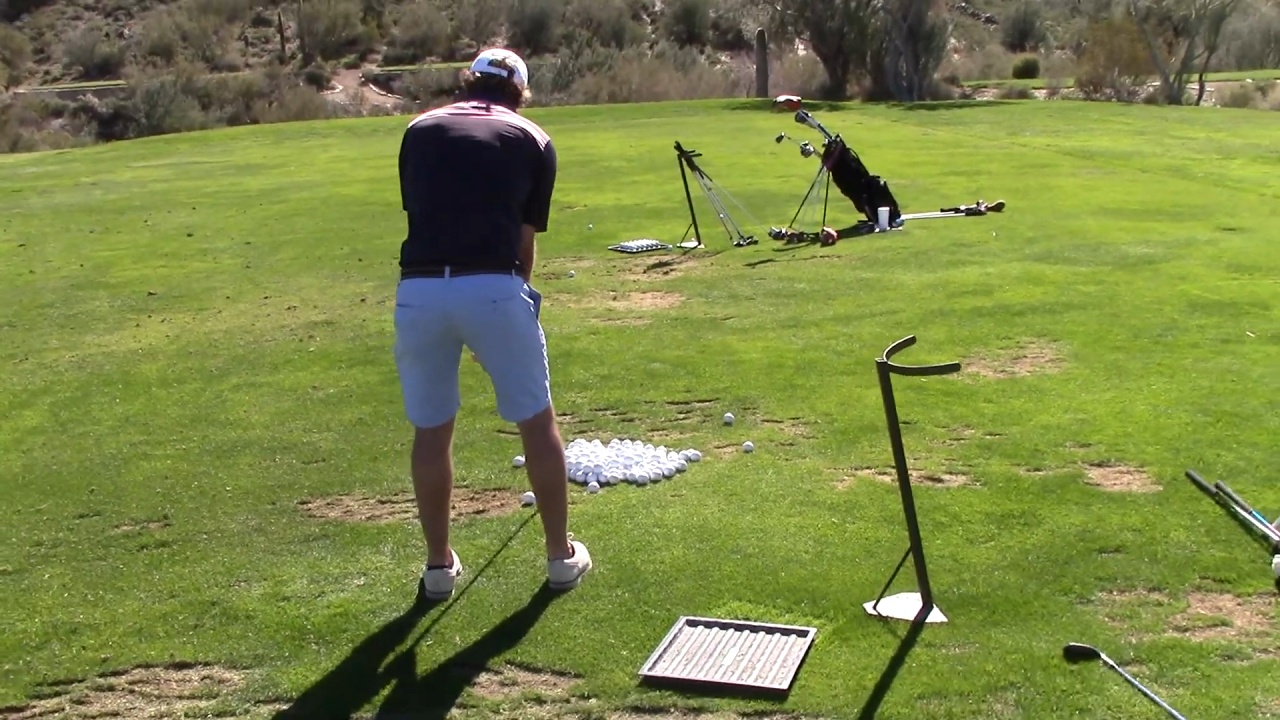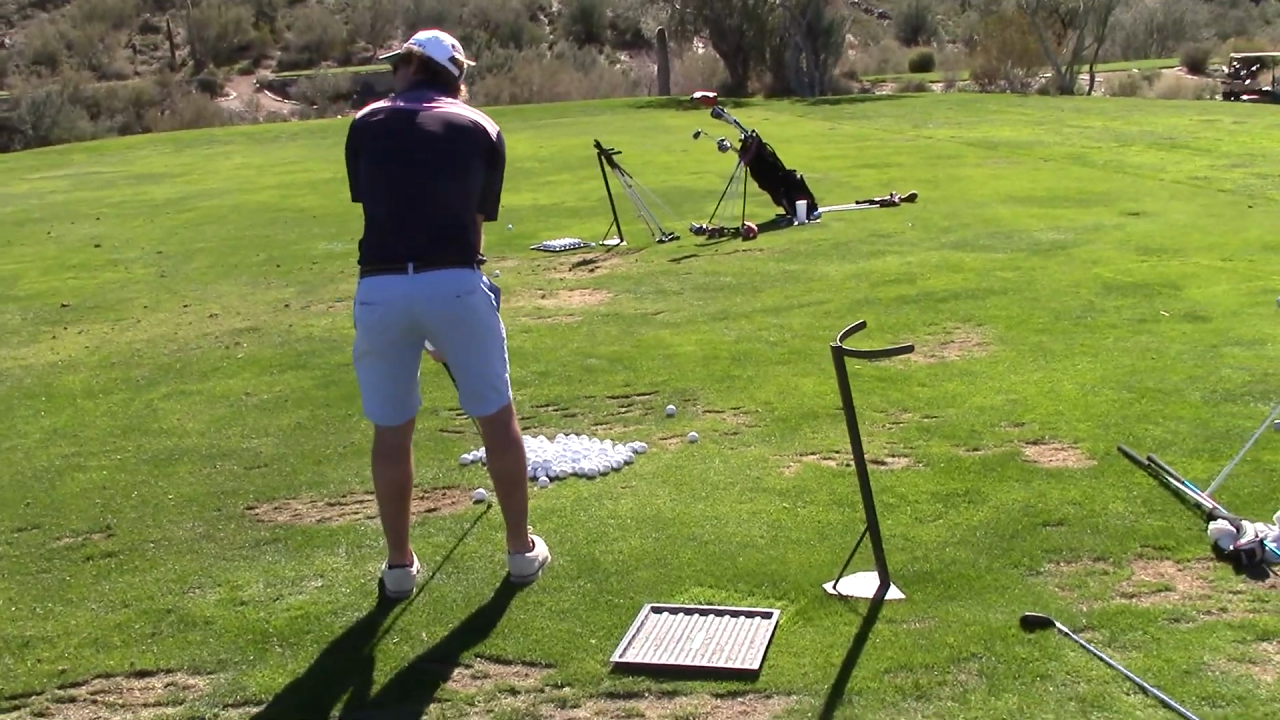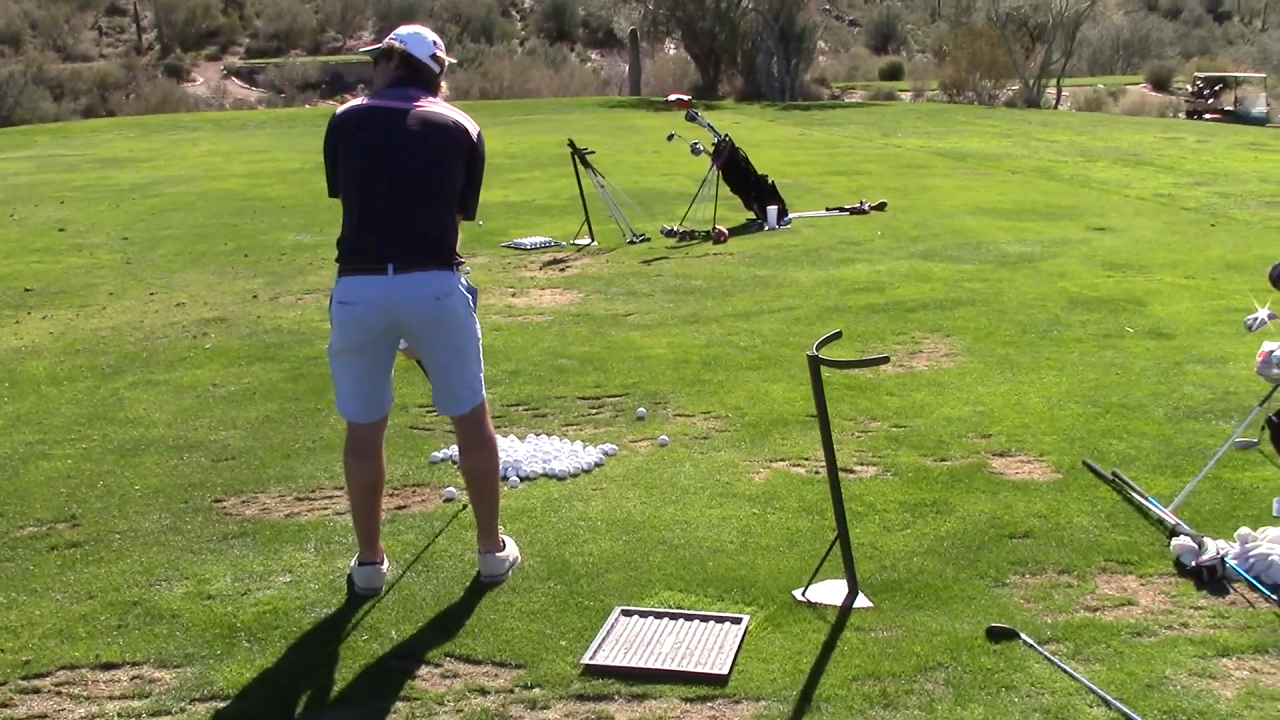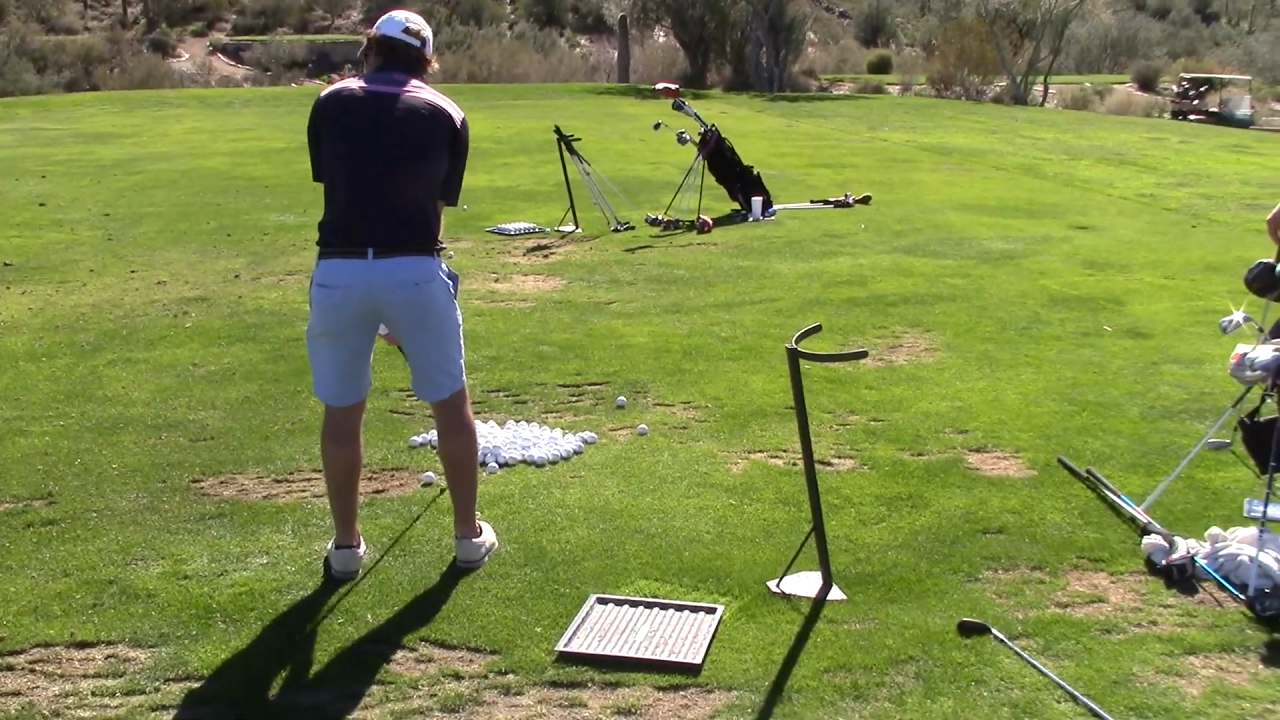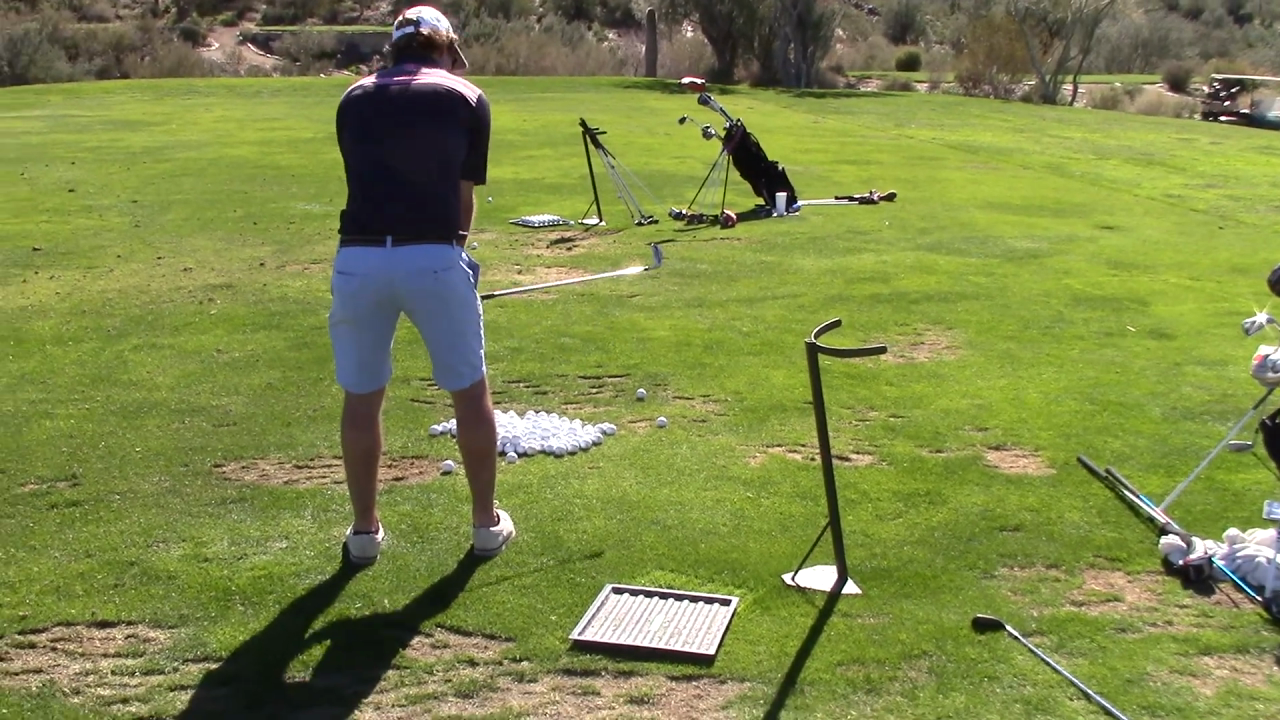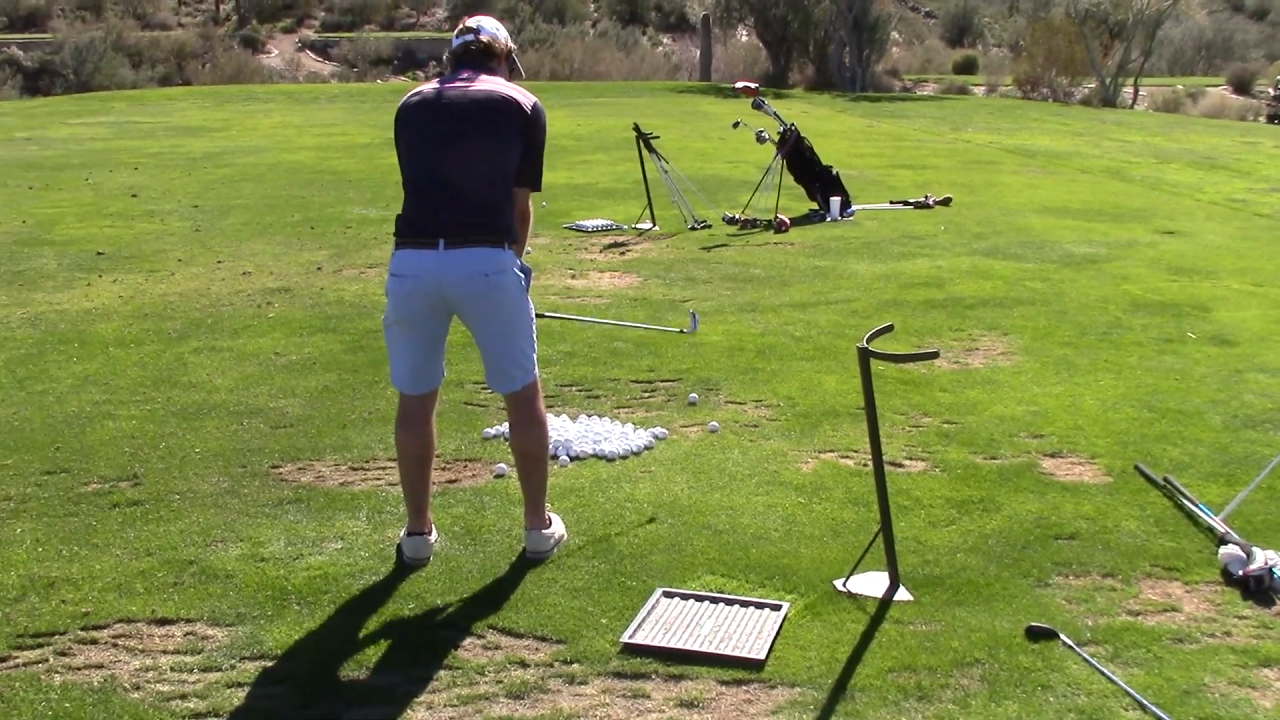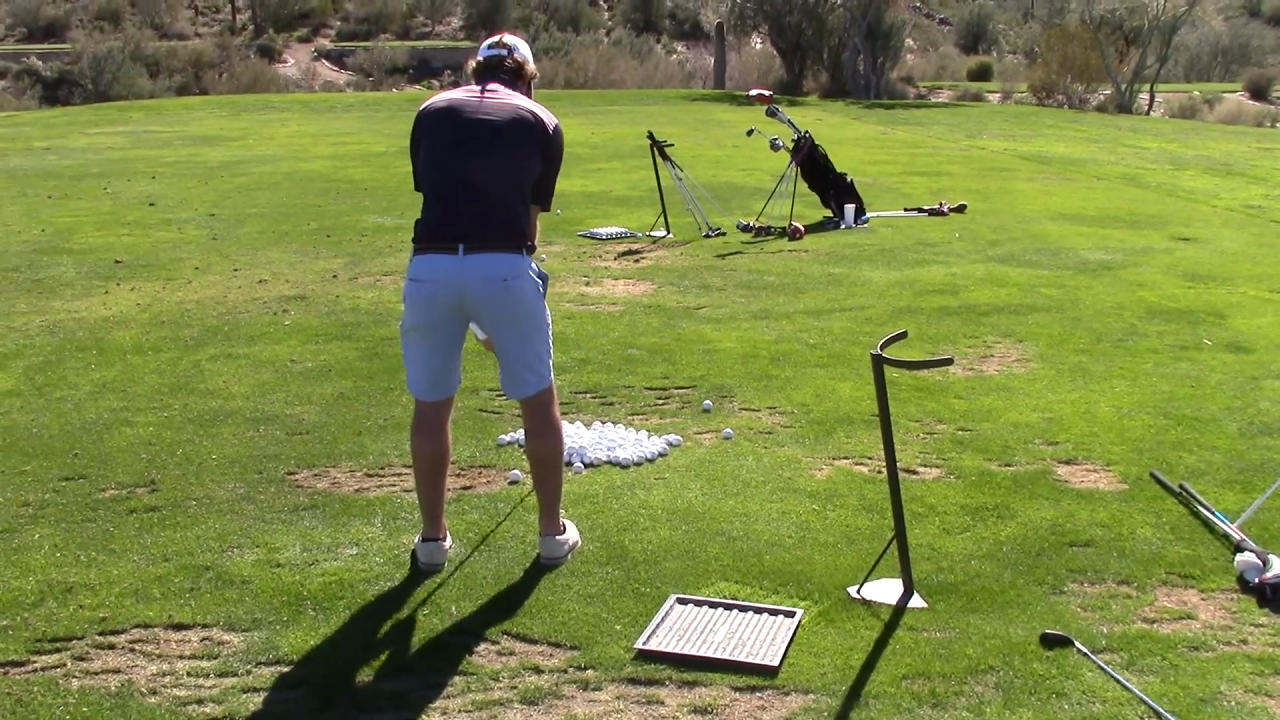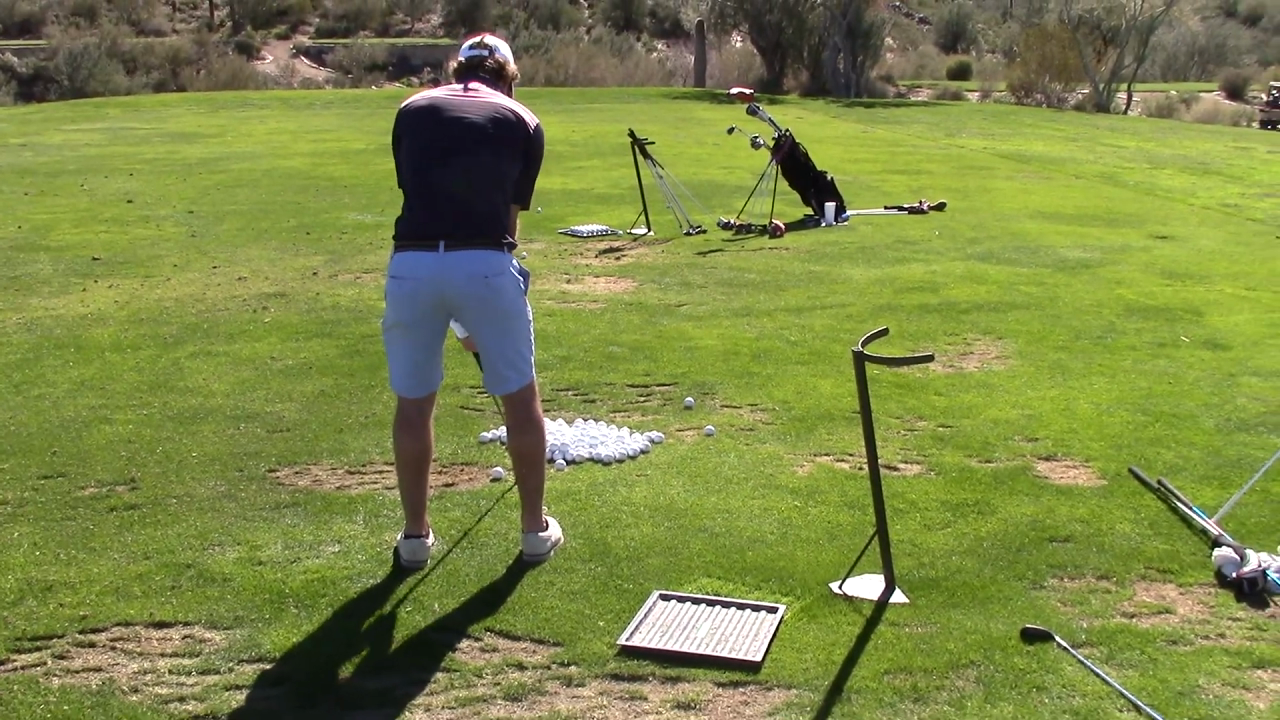
dt=0.3s
person 1, frame 1
left shoulder: (420, 129)
right shoulder: (532, 139)
left hip: (420, 290)
right hip: (493, 289)
left knee: (430, 431)
right knee: (536, 422)
left ankle: (439, 563)
right ankle: (561, 554)
person 1, frame 2
left shoulder: (366, 124)
right shoulder: (483, 129)
left elbow: (368, 206)
left hip: (381, 286)
right hip: (456, 283)
left knee: (391, 430)
right knee: (496, 416)
left ankle: (400, 563)
right ankle: (521, 547)
person 1, frame 3
left shoulder: (346, 120)
right shoulder: (463, 130)
left elbow: (346, 203)
left hip: (359, 286)
right hip: (434, 284)
left knee: (363, 427)
right knee: (470, 416)
left ankle: (370, 560)
right ankle: (491, 547)
person 1, frame 4
left shoulder: (331, 101)
right shoulder: (447, 115)
left elbow: (328, 187)
left hip: (339, 269)
right hip: (414, 269)
left knee: (341, 411)
right knee: (450, 402)
left ankle: (346, 543)
right ankle: (468, 533)
person 1, frame 5
left shoulder: (354, 99)
right shoulder: (467, 98)
right elbow: (463, 197)
left hip: (359, 257)
right hip: (434, 257)
left knee: (361, 398)
right knee: (470, 392)
left ankle: (365, 529)
right ankle: (486, 521)
person 1, frame 6
left shoulder: (412, 104)
right shoulder: (523, 106)
right elbow: (519, 206)
right wrist: (511, 264)
left hip: (413, 261)
right hip: (487, 262)
left knee: (415, 400)
right knee: (522, 395)
left ankle: (418, 531)
right ankle: (538, 524)
person 1, frame 7
left shoulder: (432, 111)
right shoulder: (543, 123)
left hip: (431, 266)
right hip: (504, 267)
left knee: (431, 406)
right knee: (538, 400)
left ankle: (432, 537)
right ankle: (552, 530)
person 1, frame 8
left shoulder: (412, 109)
right shoulder: (522, 121)
left hip: (413, 263)
right hip: (485, 264)
left knee: (413, 403)
right knee: (519, 397)
left ankle: (415, 534)
right ankle: (534, 527)
